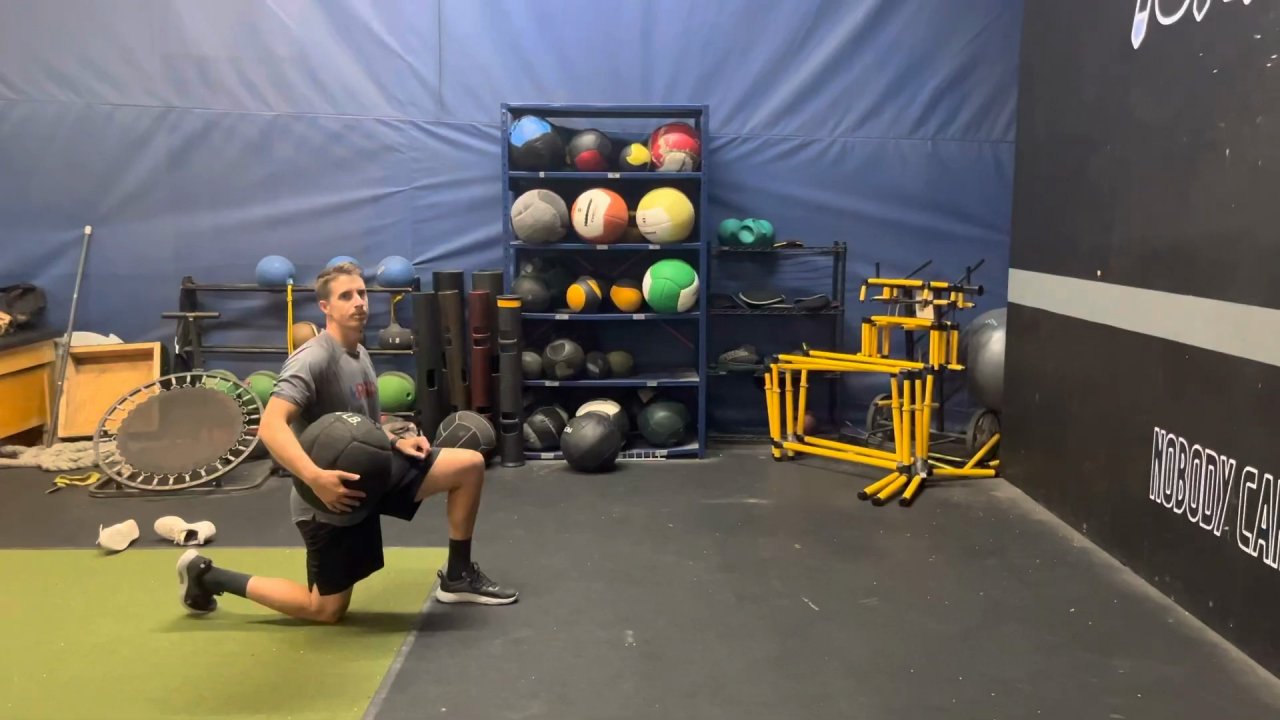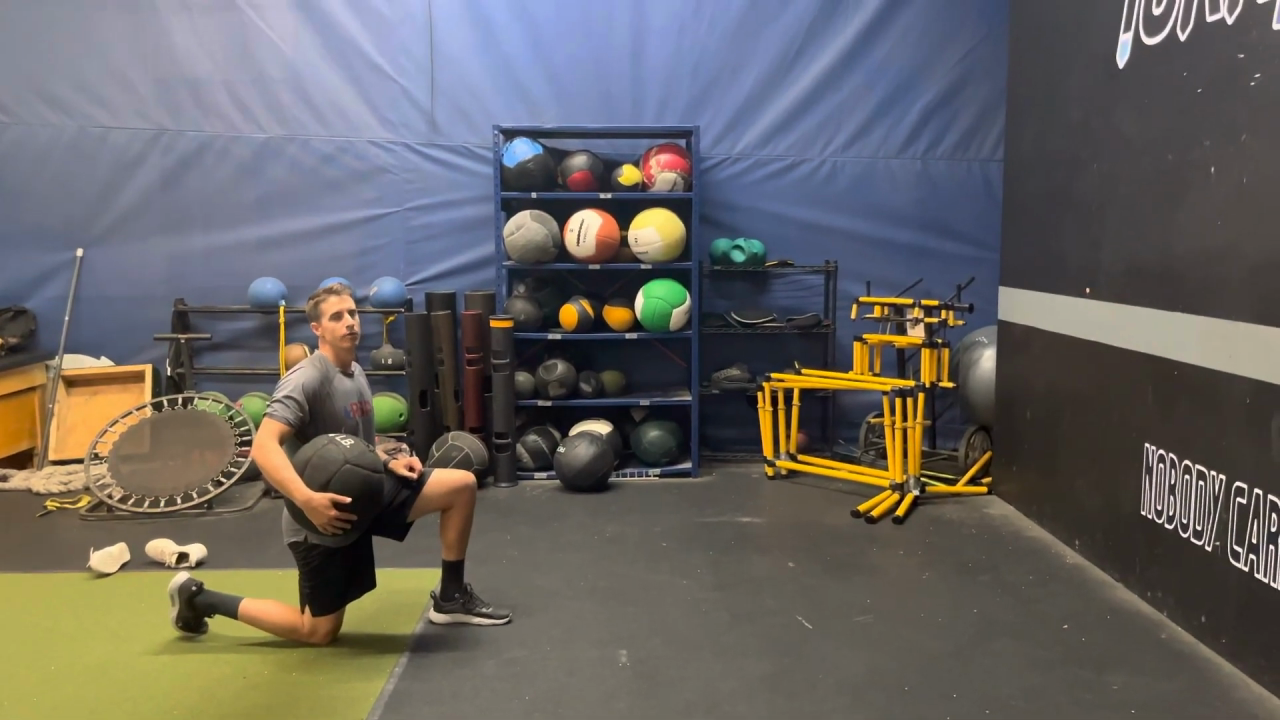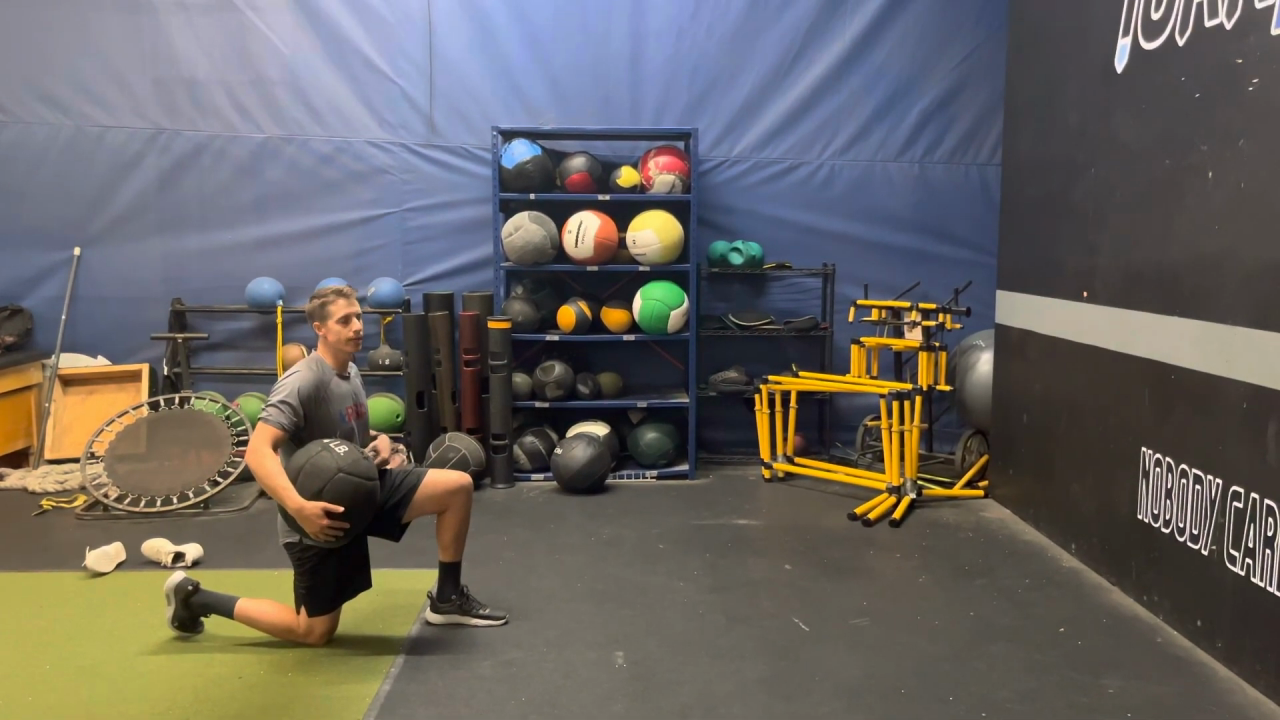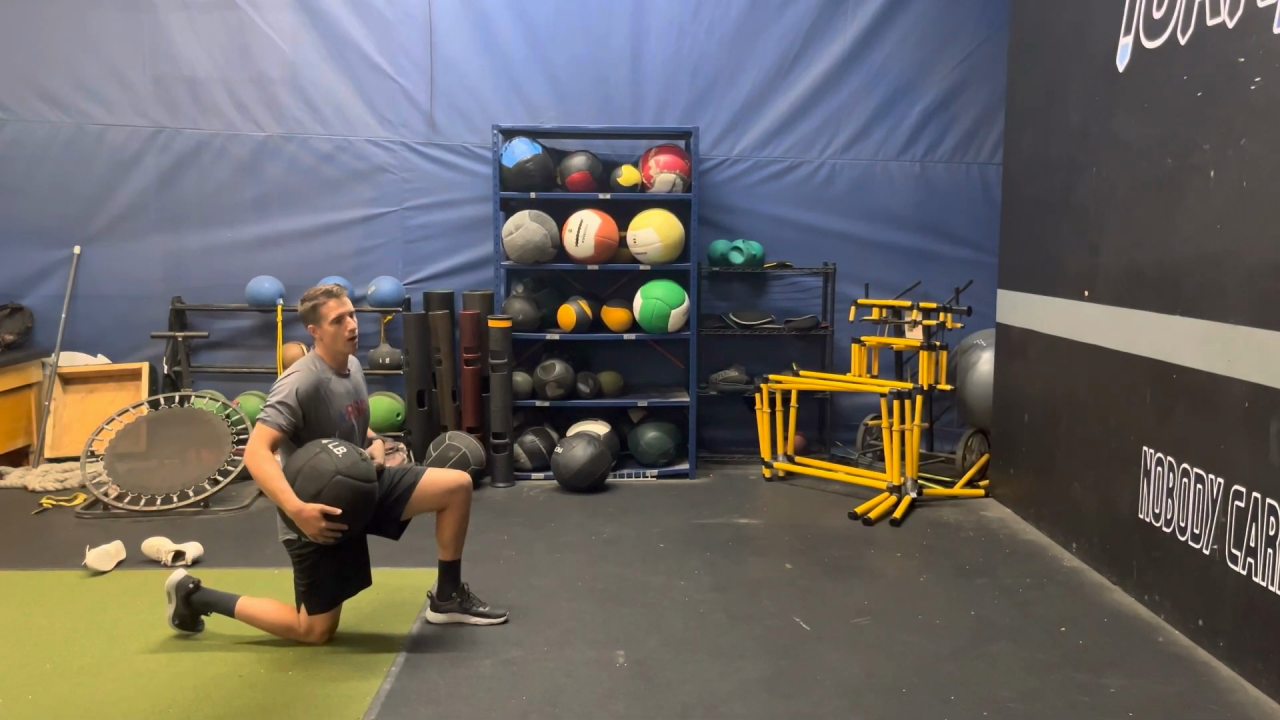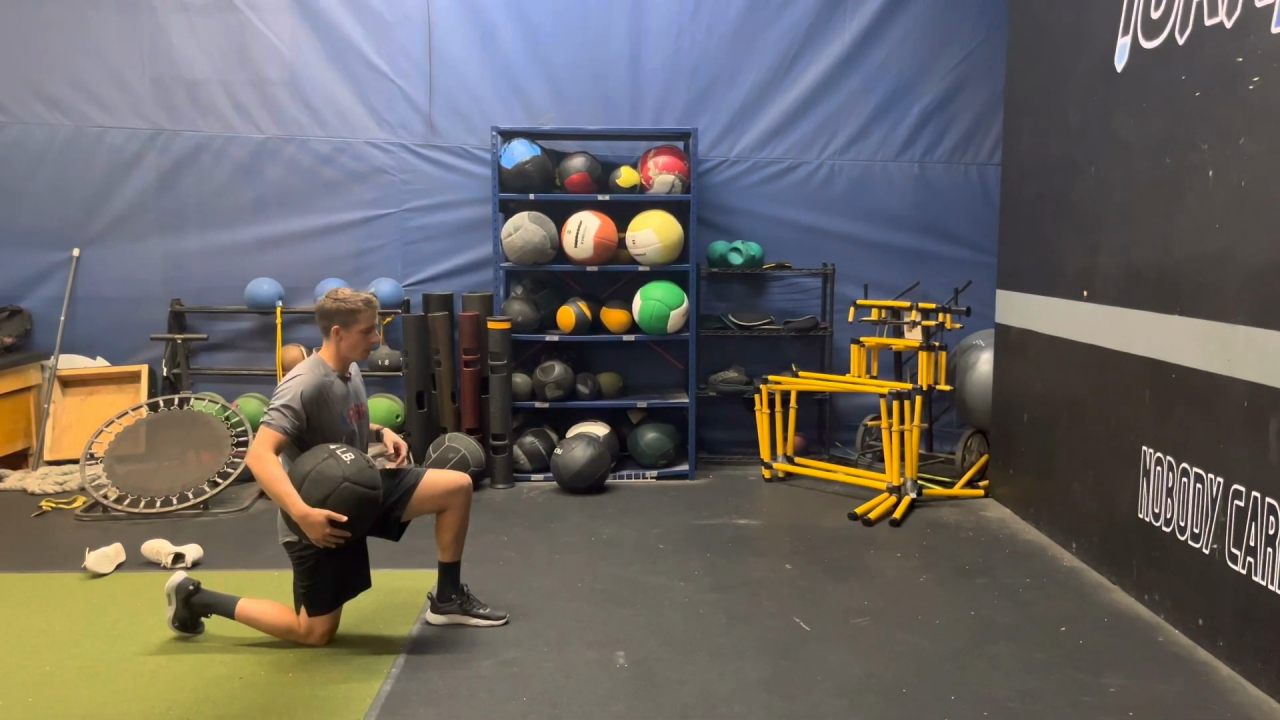
dt=1s
person 1, frame 1
left shoulder: (360, 353)
right shoulder: (313, 359)
right elbow: (271, 426)
left wrist: (396, 441)
right wrist: (315, 478)
right hip: (331, 498)
left knee: (470, 464)
right knee: (327, 609)
left ankle: (458, 577)
right ankle: (207, 576)
person 1, frame 2
left shoulder: (355, 372)
right shoulder: (306, 380)
right elbow: (263, 447)
left wrist: (388, 461)
right wrist: (307, 500)
right hip: (324, 518)
left knee: (462, 484)
right knee: (319, 631)
left ankle: (451, 598)
right ankle: (198, 598)
person 1, frame 3
left shoulder: (350, 372)
right shoulder: (302, 383)
right elbow: (258, 451)
left wrist: (380, 440)
right wrist: (298, 508)
right hip: (320, 518)
left knee: (458, 486)
right knee: (315, 631)
left ankle: (448, 599)
right ankle: (194, 597)
person 1, frame 4
left shoulder: (352, 366)
right shoulder: (300, 384)
right elbow: (257, 452)
left wrist: (374, 442)
right wrist: (295, 510)
right hip: (319, 513)
left knee: (458, 485)
right knee: (315, 629)
left ankle: (448, 598)
right ankle: (195, 596)
person 1, frame 5
left shoulder: (350, 369)
right shoulder: (305, 386)
right elbow: (260, 456)
left wrist: (381, 432)
right wrist: (303, 514)
right hip: (321, 515)
left knee: (458, 487)
right knee: (316, 631)
left ankle: (448, 599)
right ankle: (194, 597)
